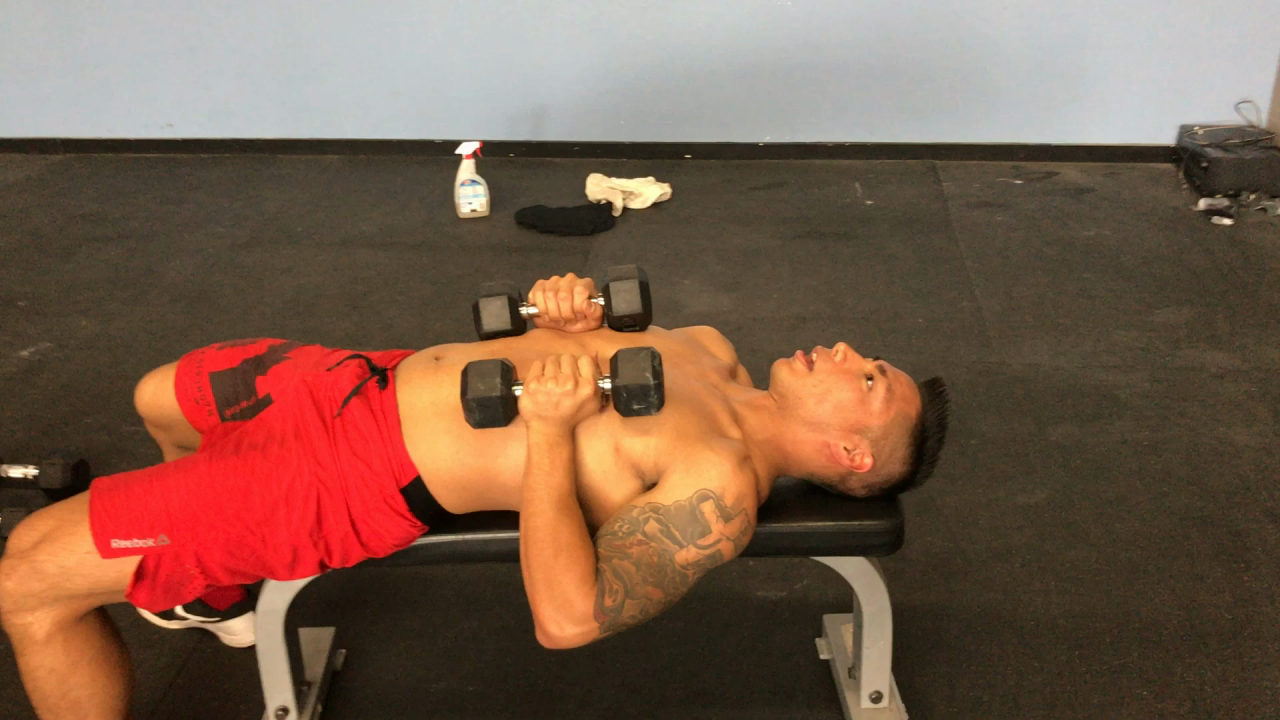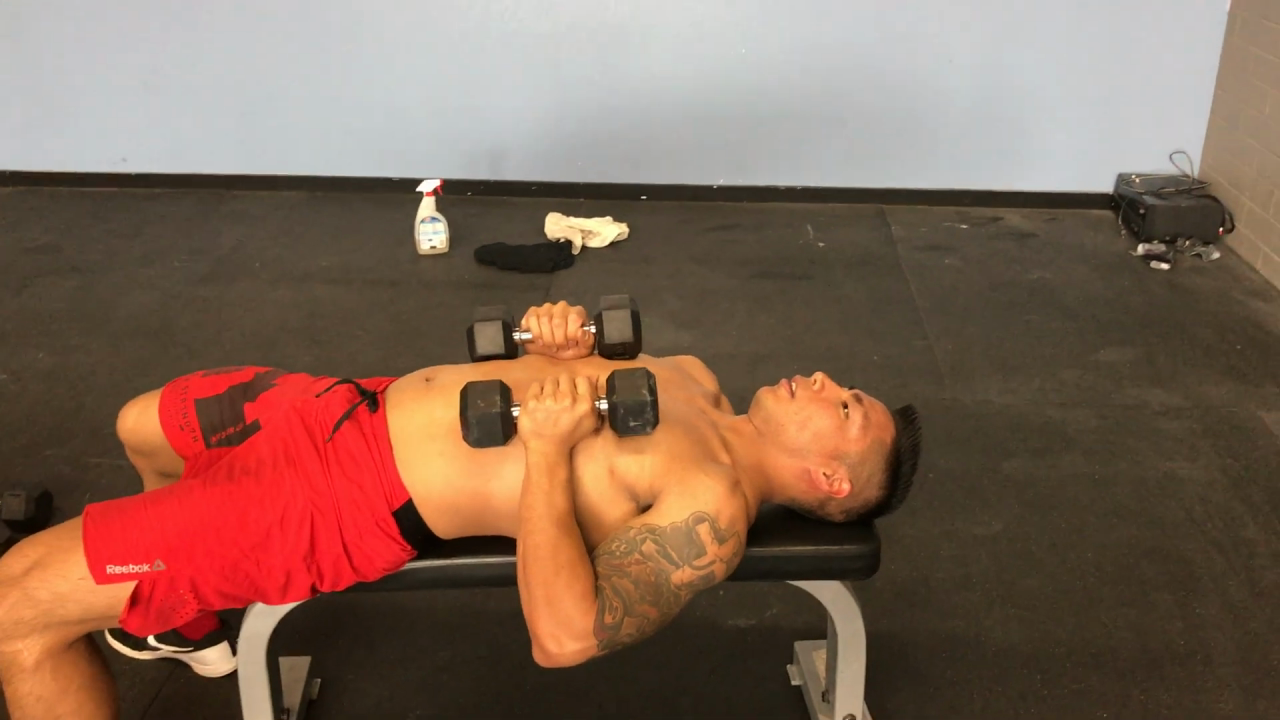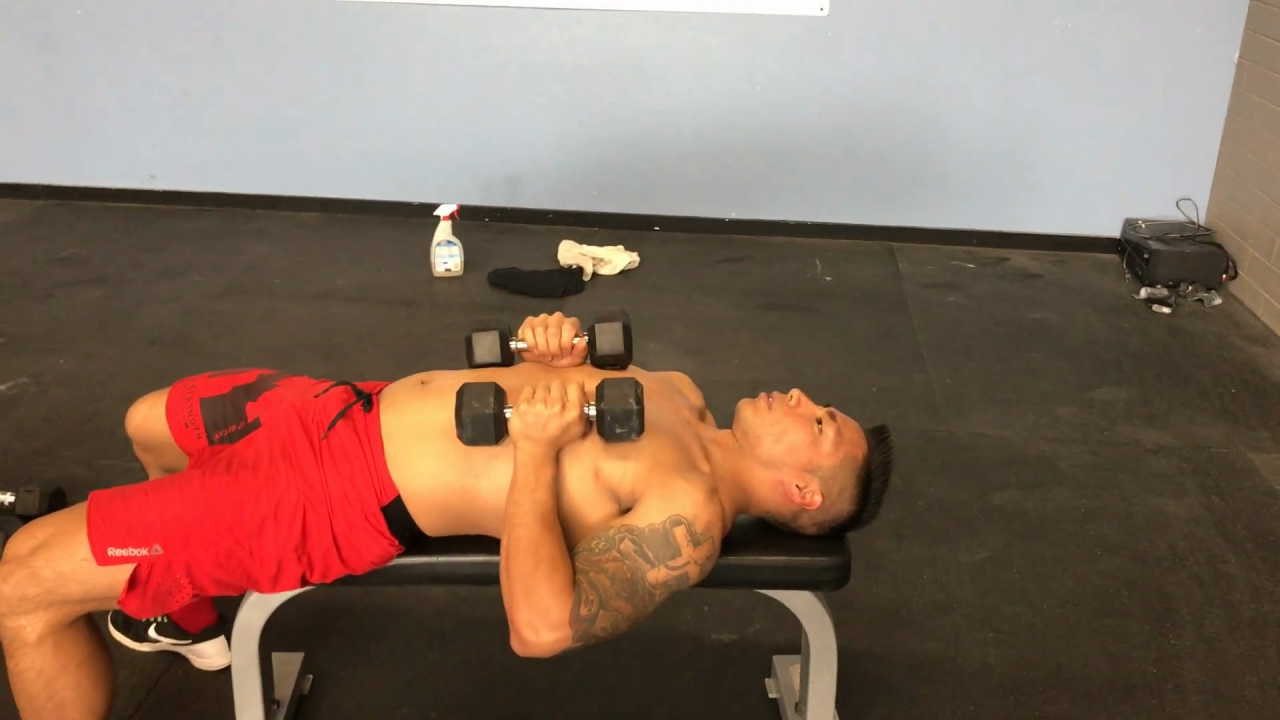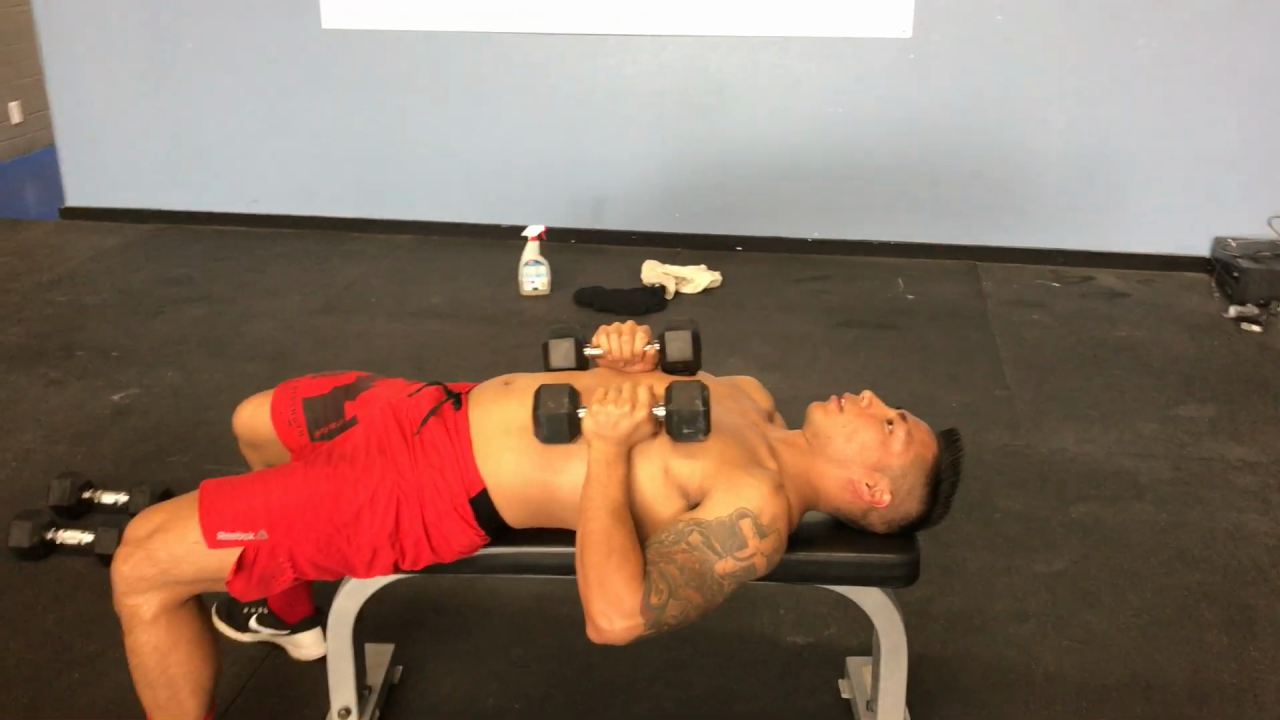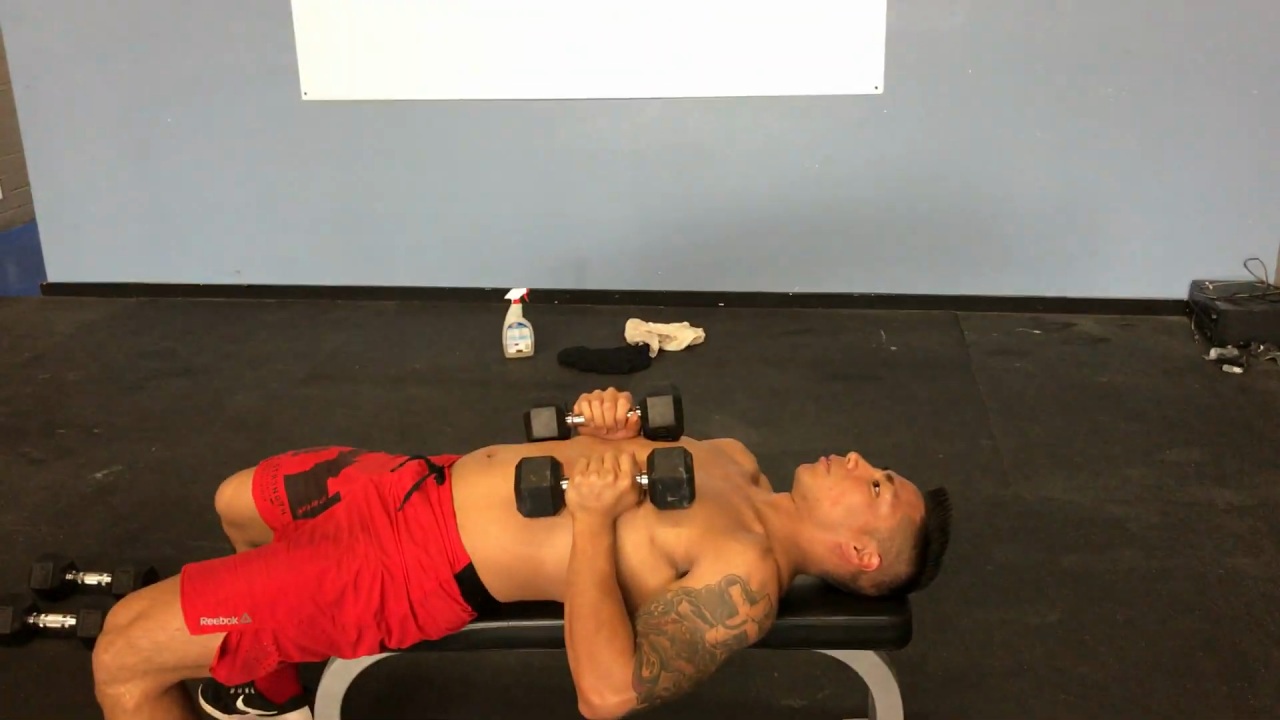
dt=1s
person 1, frame 1
left shoulder: (721, 490)
right shoulder: (712, 353)
left elbow: (565, 617)
right elbow: (600, 355)
left wrist: (549, 428)
right wrist: (566, 310)
left hip: (364, 473)
right knee: (161, 398)
right ankle: (212, 588)
person 1, frame 2
left shoulder: (712, 513)
right shoulder: (695, 379)
left elbow: (563, 636)
right elbow: (571, 380)
left wrist: (546, 447)
right wrist: (557, 339)
left hip: (355, 500)
right knee: (144, 427)
right ankle: (183, 620)
person 1, frame 3
left shoulder: (690, 518)
right shoulder: (678, 395)
left elbow: (541, 626)
left wrist: (534, 449)
right wrist: (548, 351)
left hip: (347, 496)
right knee: (151, 423)
right ankle: (187, 617)
person 1, frame 4
left shoulder: (758, 513)
right shoulder: (752, 399)
left elbow: (614, 615)
left wrist: (609, 446)
right wrist: (626, 355)
left hip: (436, 490)
left knee: (143, 562)
right knee: (255, 422)
right ankle: (285, 610)
person 1, frame 5
left shoulder: (747, 579)
right shoulder: (736, 463)
left wrist: (594, 519)
right wrist: (606, 431)
left hip: (421, 565)
left knee: (125, 649)
right knee: (239, 502)
